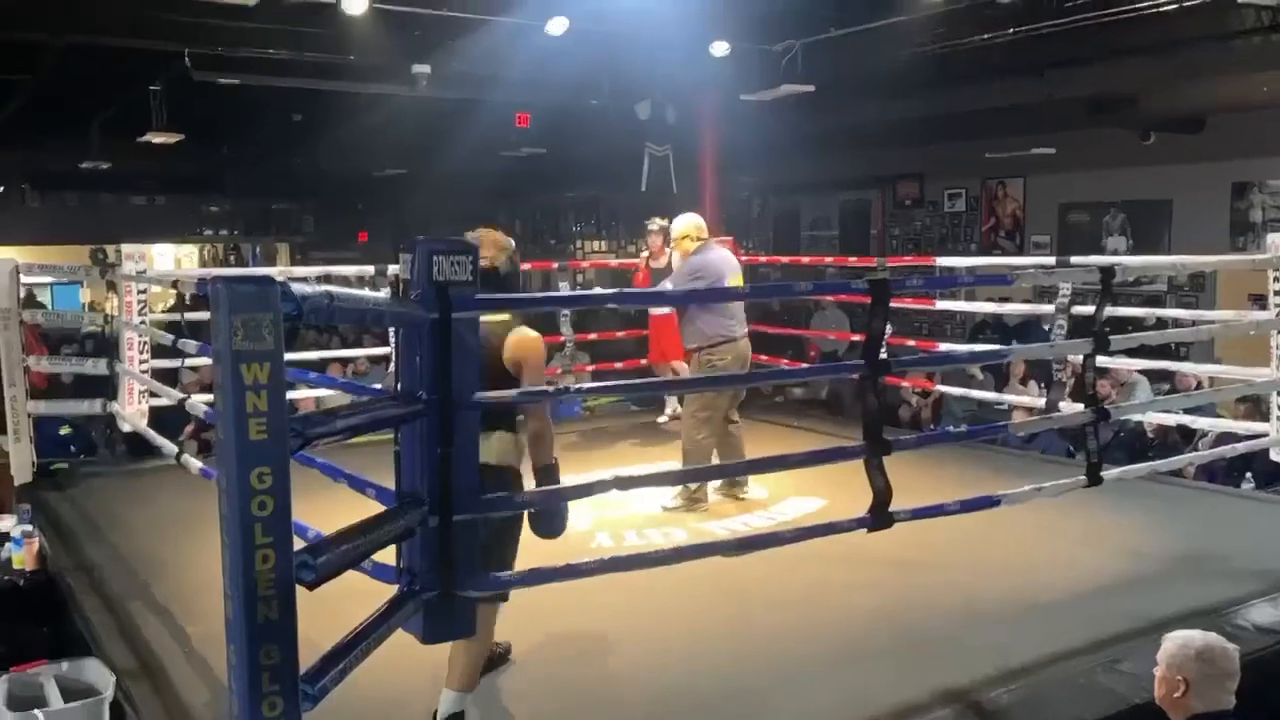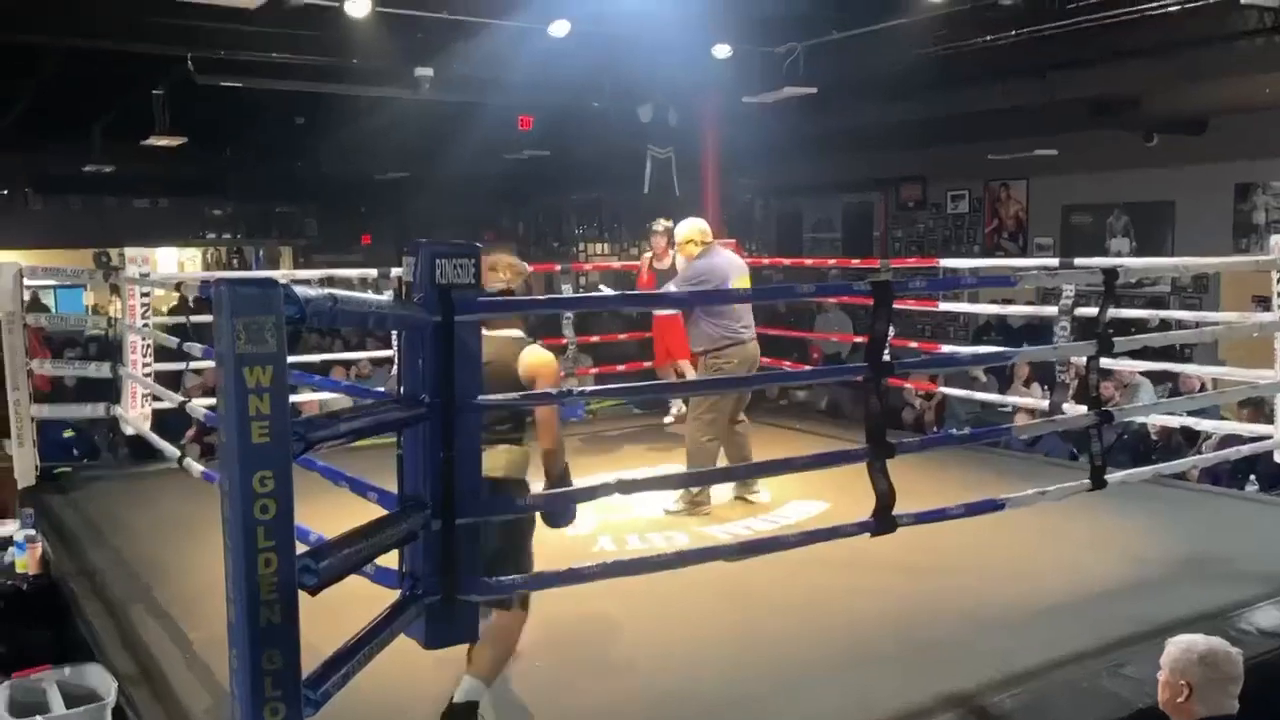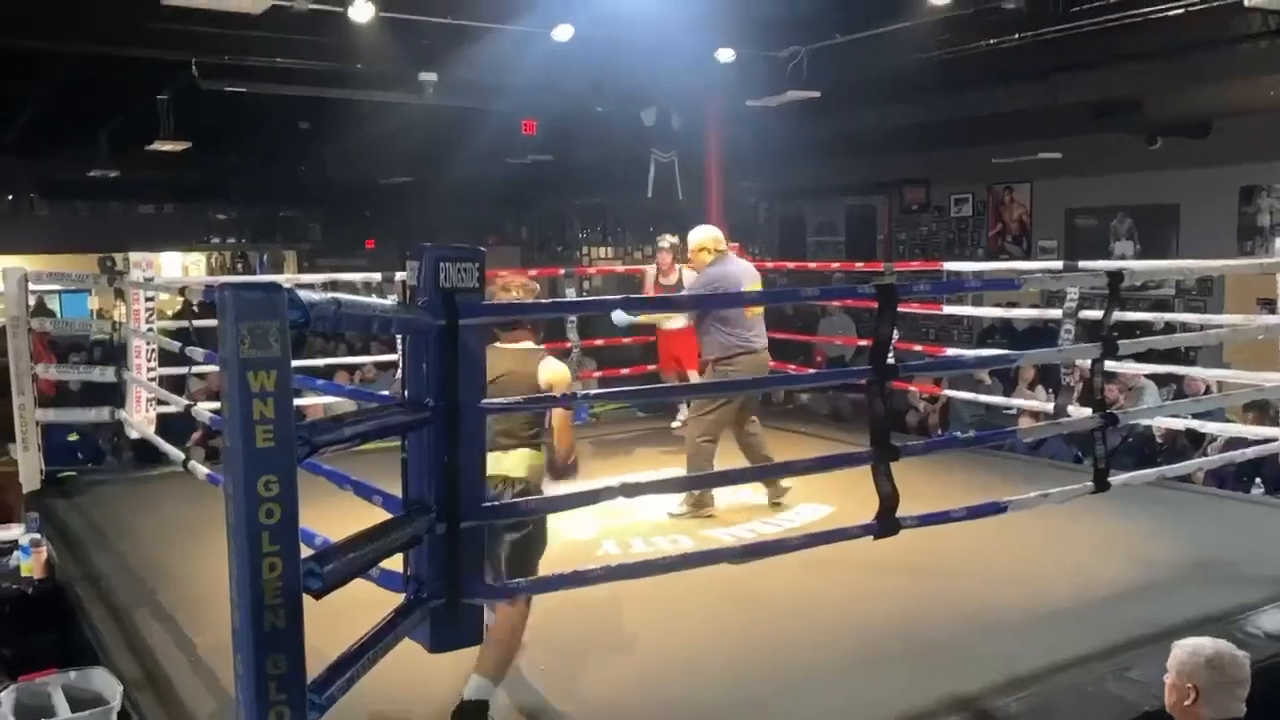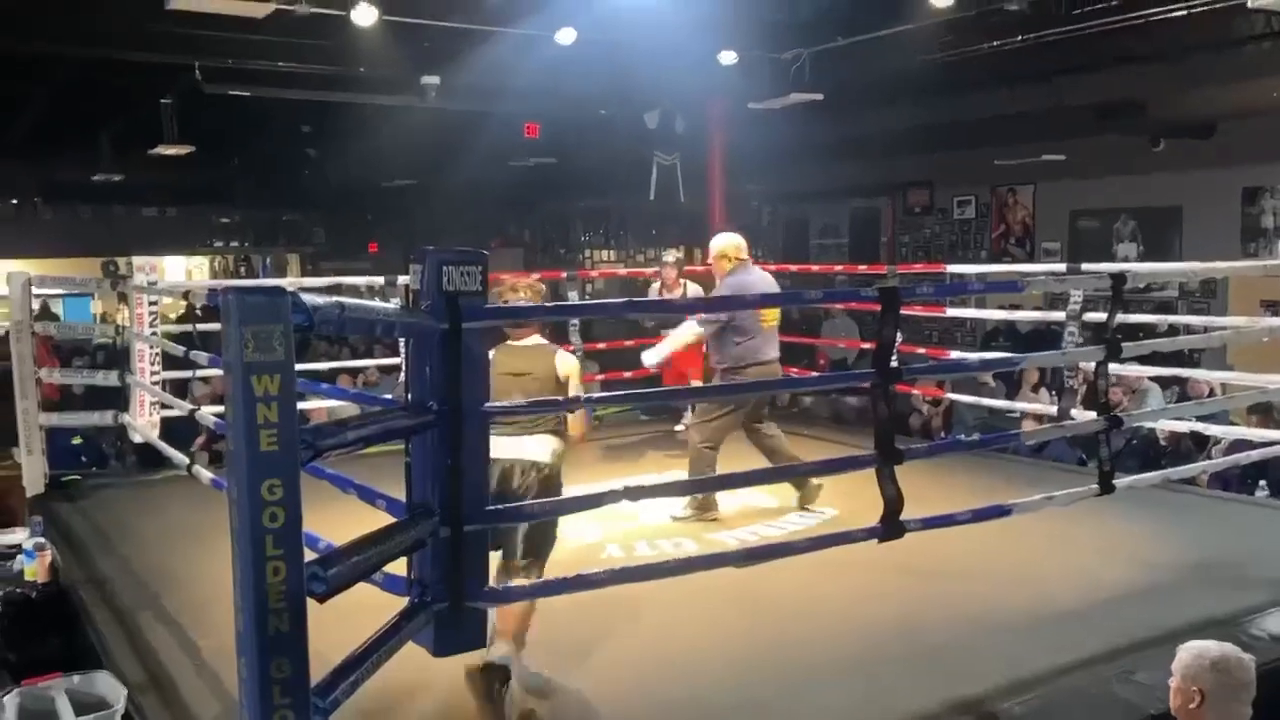
dt=0.1s
person 1, frame 1
right shoulder: (524, 340)
right elbow: (536, 426)
right wrist: (547, 480)
right hip: (493, 468)
right knee: (486, 594)
left ankle: (479, 650)
person 1, frame 2
right shoulder: (538, 359)
right elbow: (548, 440)
right wrist: (558, 482)
right hip: (499, 481)
left knee: (482, 581)
right knee: (509, 601)
left ankle: (483, 654)
person 1, frame 3
right shoulder: (552, 369)
right elbow: (563, 448)
right wrist: (565, 465)
right hip: (515, 481)
left knee: (499, 567)
right knee: (513, 597)
left ankle: (492, 659)
person 1, frame 4
left shoulder: (485, 360)
right shoulder: (563, 362)
right elbow: (577, 430)
left hip: (487, 462)
right hip: (535, 467)
left knee: (511, 561)
right knee: (526, 575)
left ankle: (500, 654)
right ankle: (497, 666)
person 2, frame 1
left shoulder: (699, 264)
right shoulder: (725, 257)
left hip: (716, 353)
right hip: (737, 347)
left knee: (697, 423)
right knee: (726, 416)
left ankle: (694, 493)
right ankle: (736, 481)
person 2, frame 2
left shoulder: (703, 268)
right shoulder: (732, 260)
left hip: (723, 356)
right hip: (745, 349)
left knee: (702, 425)
right knee: (733, 417)
left ankle: (697, 497)
right ankle: (748, 483)
person 2, frame 3
left shoulder: (713, 277)
right shoulder: (747, 269)
left wrist: (629, 317)
left hip: (730, 365)
right hip: (756, 358)
left knee: (701, 430)
right knee: (744, 422)
left ankle: (699, 501)
right ankle: (773, 484)
person 2, frame 4
left shoulder: (733, 286)
right shoulder: (767, 280)
left elbow: (698, 326)
left wrist: (660, 352)
left hip: (740, 373)
right hip: (769, 367)
left knee: (703, 433)
right knee: (760, 427)
left ankle: (702, 504)
right ankle: (805, 484)
person 3, frame 1
left shoulder: (677, 259)
right shoulder: (644, 259)
right elbow: (639, 290)
right wrist: (639, 272)
left hip: (674, 316)
right hip: (655, 317)
left knee: (676, 362)
right knee: (658, 362)
right ankle: (672, 405)
person 3, frame 2
left shoulder: (681, 260)
right shoulder: (647, 260)
right elbow: (641, 291)
right wrist: (643, 271)
left hip: (679, 316)
right hip: (658, 319)
left knee: (682, 361)
right knee: (662, 364)
right ankle: (677, 405)
person 3, frame 3
left shoulder: (688, 275)
right shoulder: (651, 275)
right wrist: (649, 296)
left hip: (685, 330)
right hip: (664, 331)
left knee: (691, 371)
right knee: (667, 374)
right ankle: (683, 410)
person 3, frame 4
left shoulder: (693, 289)
right shoulder: (655, 289)
right elbow: (649, 321)
left hip: (690, 342)
left knee: (695, 382)
right knee: (671, 384)
right ankle: (687, 415)
